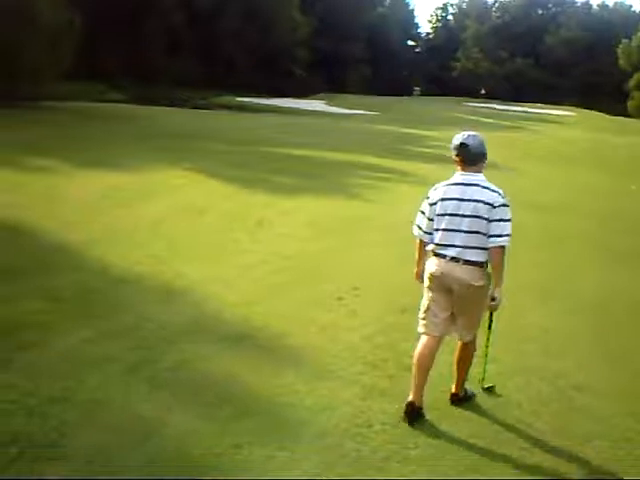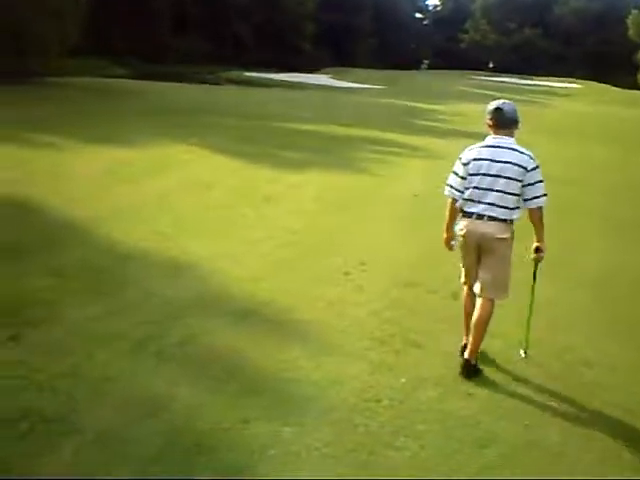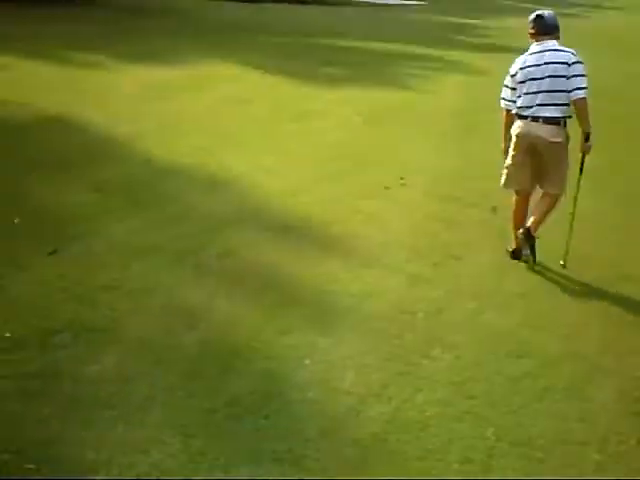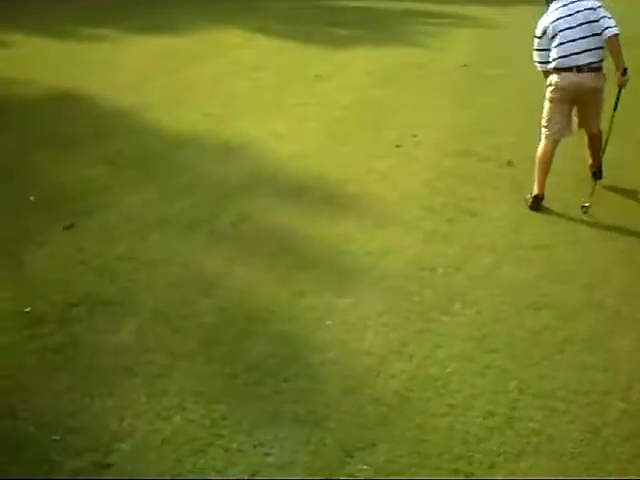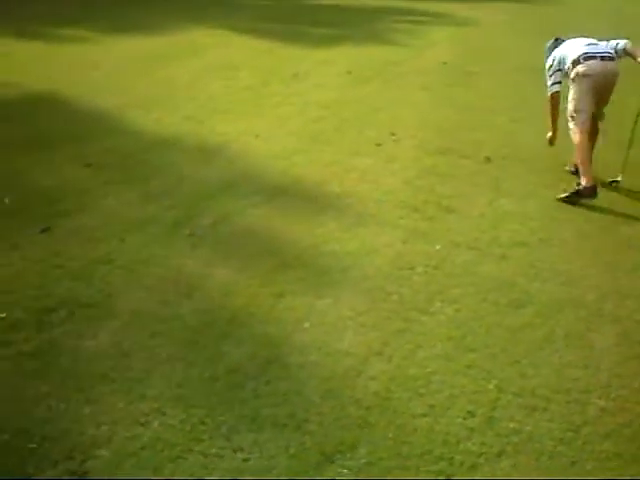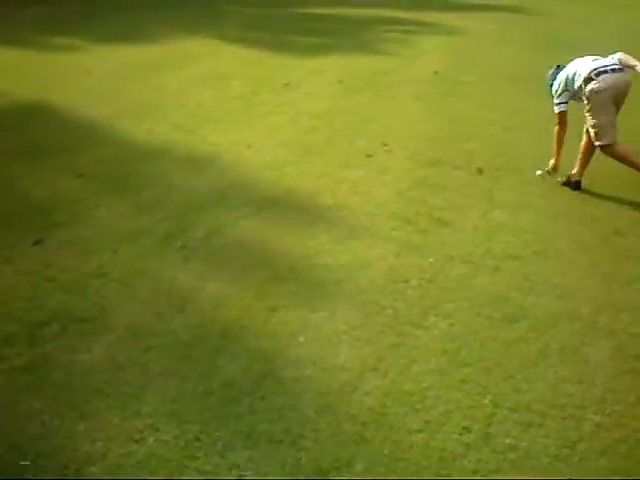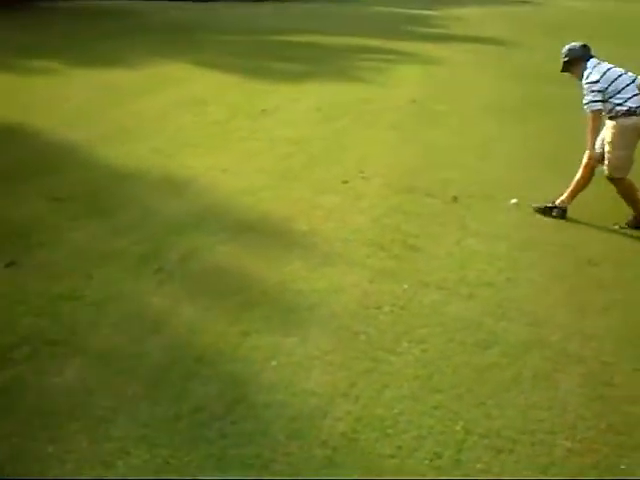
dt=0.4s
person 1, frame 1
left shoulder: (438, 191)
right shoulder: (495, 197)
left elbow: (423, 237)
right elbow: (497, 247)
left wrist: (419, 266)
right wrist: (497, 288)
left hip: (439, 268)
right hip: (473, 274)
left knee: (430, 335)
right knee: (468, 336)
left ankle: (414, 401)
right ankle: (458, 391)
person 1, frame 2
left shoulder: (471, 153)
right shoulder: (526, 160)
left elbow: (454, 197)
right elbow: (535, 206)
left wrist: (448, 229)
right wrist: (539, 241)
left hip: (468, 226)
right hip: (499, 231)
left knee: (469, 285)
right knee: (487, 296)
left ankle: (467, 341)
right ankle: (470, 359)
person 1, frame 3
left shoulder: (520, 63)
right shoulder: (570, 58)
left elbow: (508, 108)
right elbow: (579, 99)
left wrist: (507, 139)
right wrist: (586, 134)
left hip: (523, 129)
right hip: (553, 132)
left knee: (522, 191)
right knee: (553, 190)
left ankle: (517, 245)
right ankle: (529, 230)
person 1, frame 4
left shoulder: (546, 20)
left elbow: (543, 65)
right elbow: (611, 37)
left wrist: (552, 84)
right wrist: (621, 69)
left hip: (561, 79)
right hip: (592, 77)
left knee: (549, 137)
right knee: (593, 127)
left ankle: (537, 193)
right ankle: (596, 168)
person 1, frame 5
left shoulder: (554, 57)
right shoulder: (594, 43)
left elbow: (554, 97)
right elbow: (624, 45)
left wrist: (553, 131)
left hip: (584, 70)
right hip: (610, 67)
left knee: (579, 127)
right knee: (593, 119)
left ankle: (587, 184)
right ankle: (581, 166)
person 1, frame 6
left shoulder: (559, 82)
right shoulder: (592, 62)
left elbow: (561, 124)
right elbow: (620, 57)
left wrist: (556, 158)
left hip: (600, 84)
right hip: (621, 77)
left knee: (607, 145)
right knee: (591, 132)
right ankle: (575, 177)
person 1, frame 7
left shoulder: (591, 76)
right shoulder: (609, 69)
left elbow: (595, 114)
left wrist: (591, 147)
left knee: (615, 175)
right knee: (589, 161)
right ankle: (561, 204)
